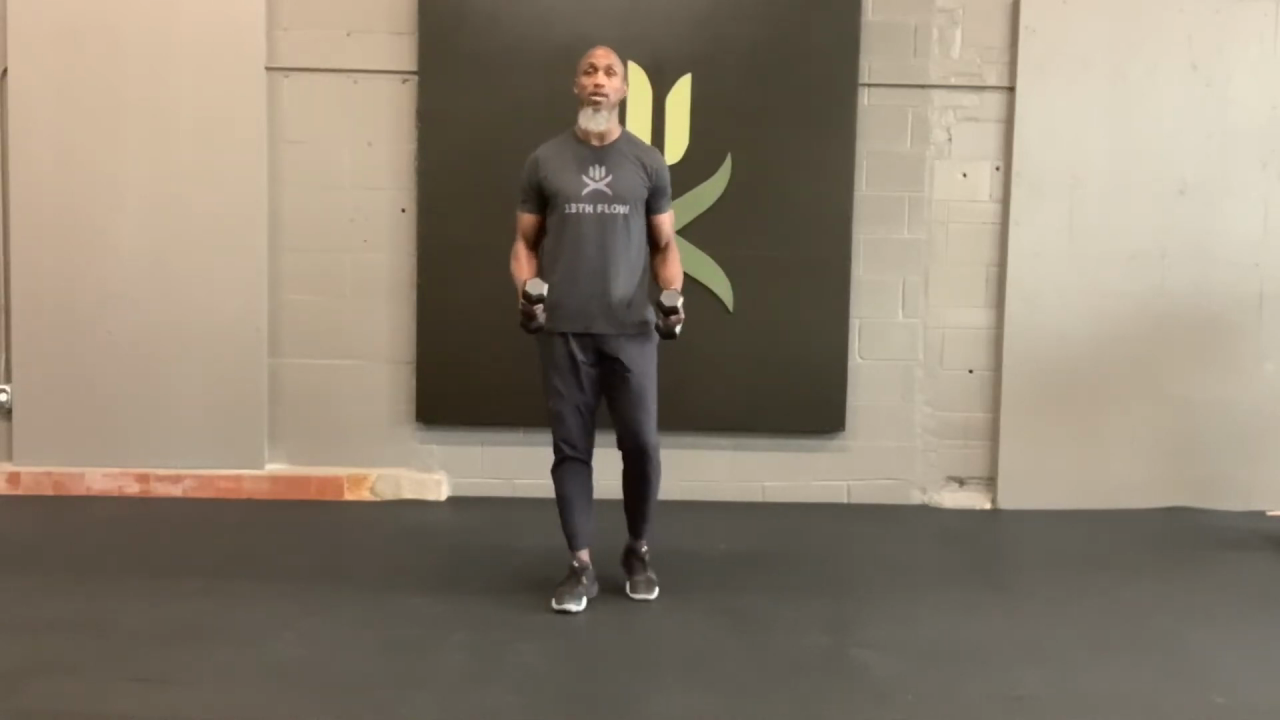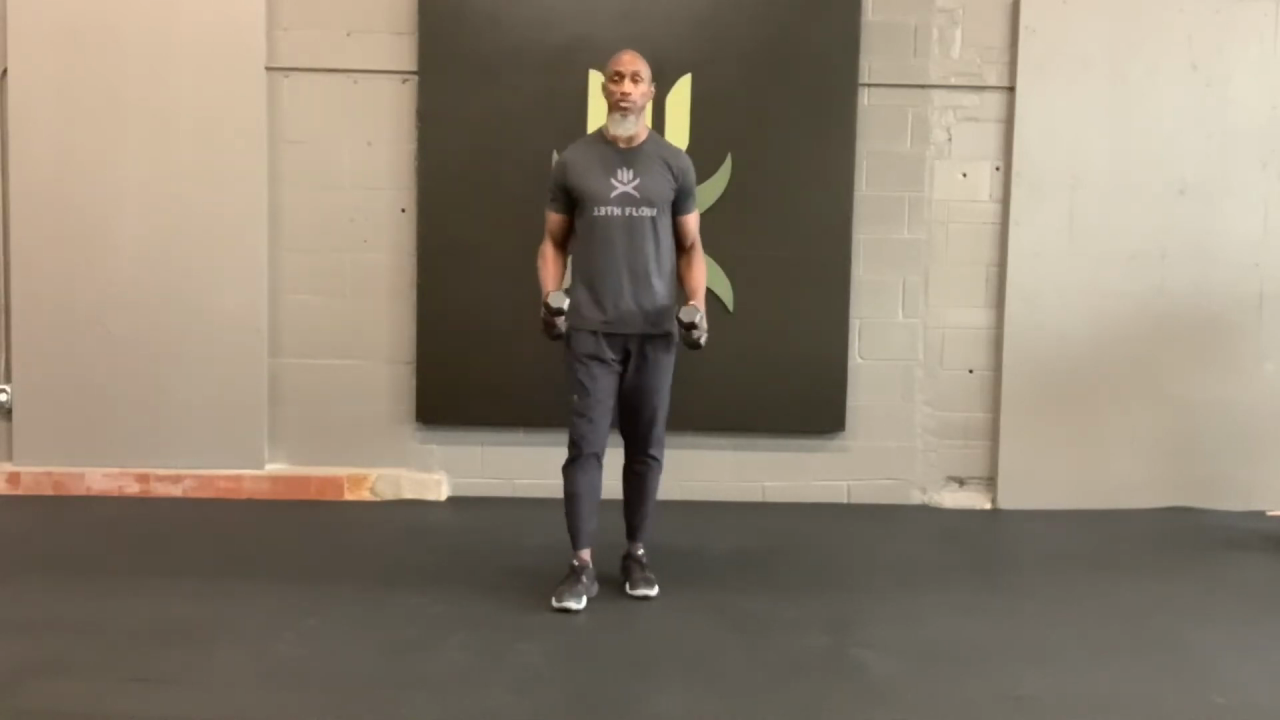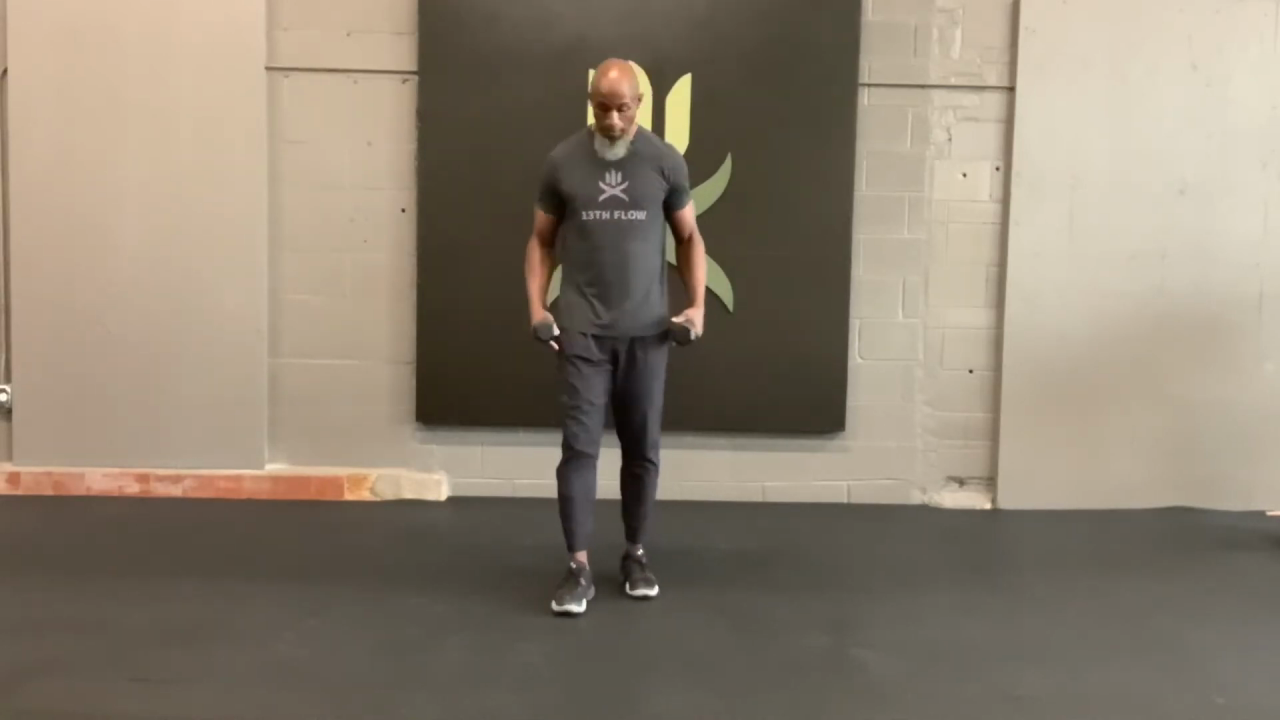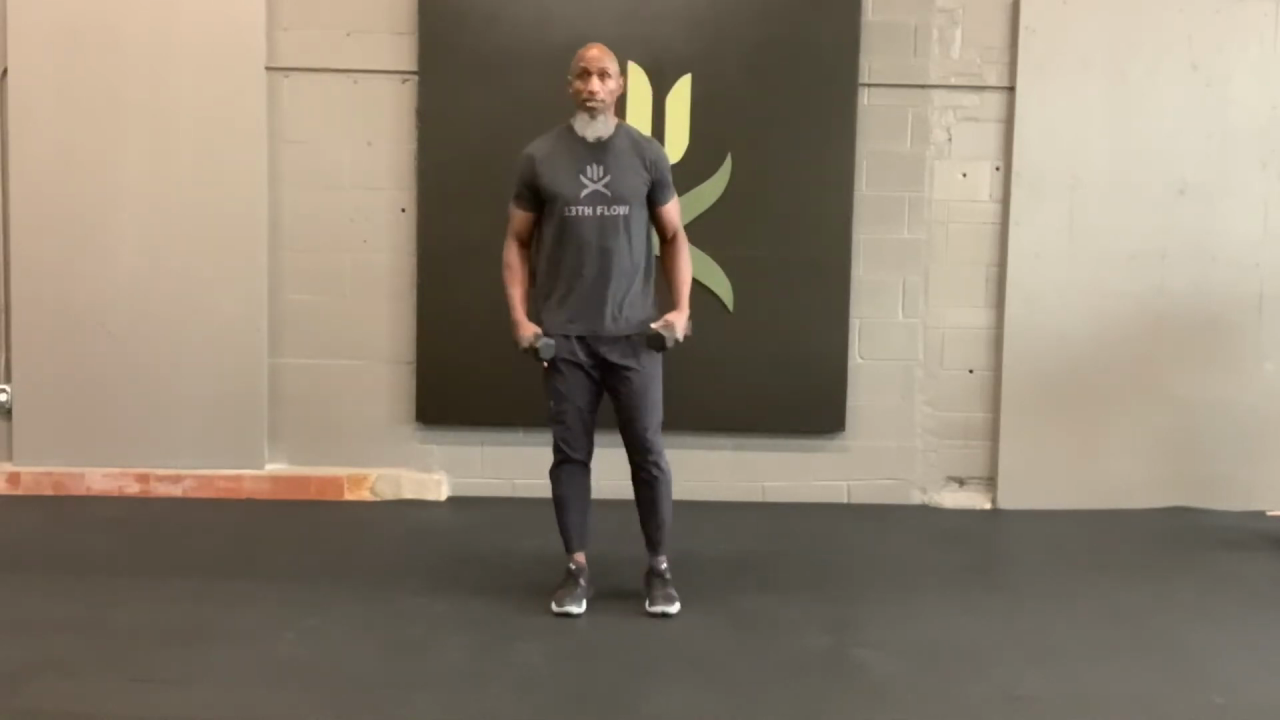
dt=0.5s
person 1, frame 1
left shoulder: (648, 163)
right shoulder: (545, 160)
left elbow: (664, 244)
right elbow: (525, 242)
left wrist: (673, 293)
right wrist: (526, 287)
left hip: (631, 330)
right hip: (565, 330)
left knee: (642, 446)
right knee: (571, 449)
left ankle: (638, 549)
right ankle: (581, 565)
person 1, frame 2
left shoulder: (675, 164)
right shoulder: (573, 161)
left elbow: (690, 246)
right elbow: (554, 241)
left wrist: (696, 303)
right wrist: (550, 295)
left hip: (654, 330)
right hip: (591, 328)
left knee: (646, 447)
right knee: (585, 444)
left ankle: (635, 553)
right ankle: (582, 564)
person 1, frame 3
left shoulder: (665, 161)
right shoulder: (562, 161)
left elbow: (690, 237)
right elbow: (541, 239)
left wrist: (697, 304)
right wrist: (535, 304)
left hip: (646, 330)
right hip: (581, 330)
left knee: (642, 449)
right knee: (579, 446)
left ankle: (635, 553)
right ankle: (578, 566)
person 1, frame 4
left shoulder: (647, 155)
right shoulder: (539, 157)
left elbow: (674, 235)
right elbow: (517, 242)
left wrist: (681, 306)
right wrist: (520, 316)
left hip: (634, 332)
right hip: (565, 334)
left knee: (648, 450)
right knee: (570, 453)
left ankle: (658, 567)
right ankle: (577, 568)
